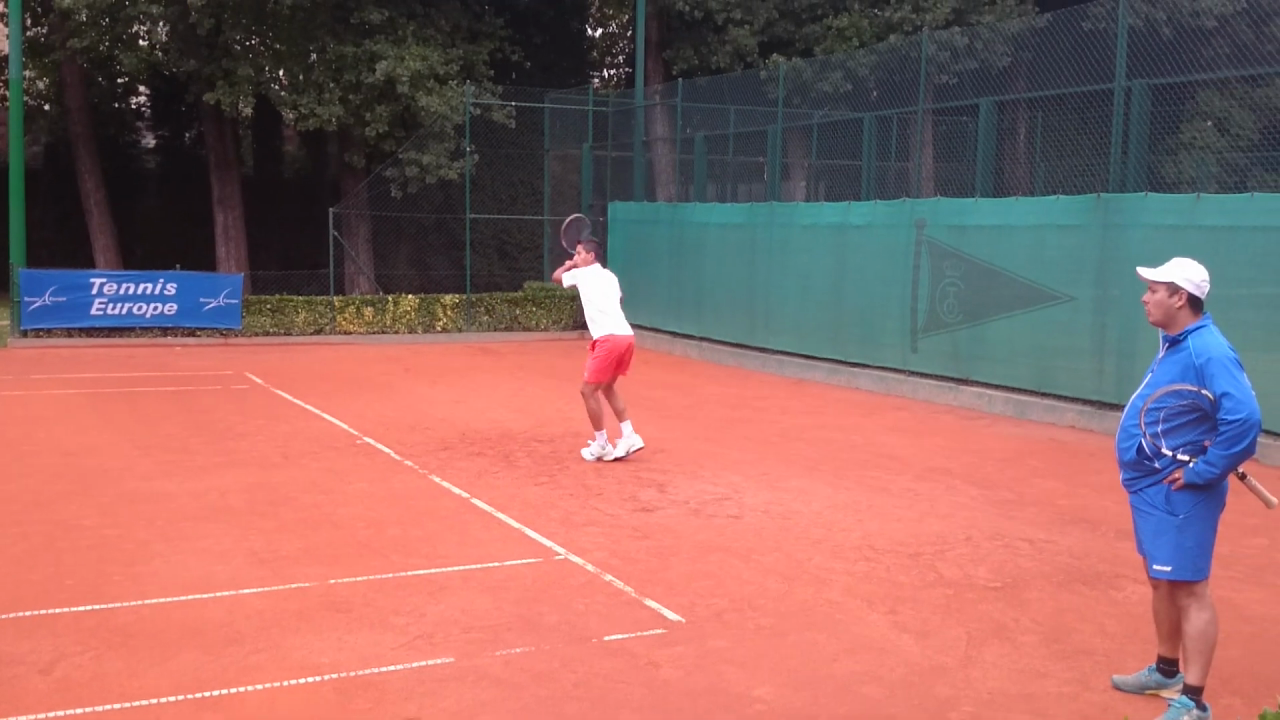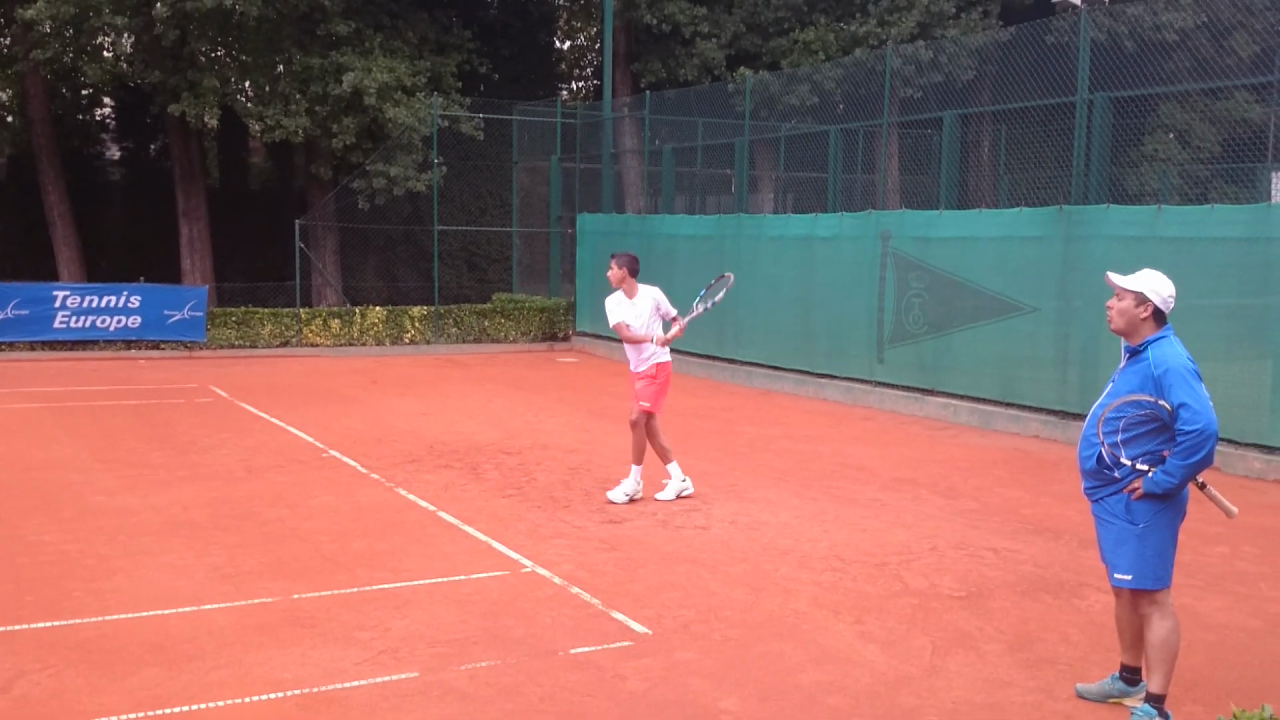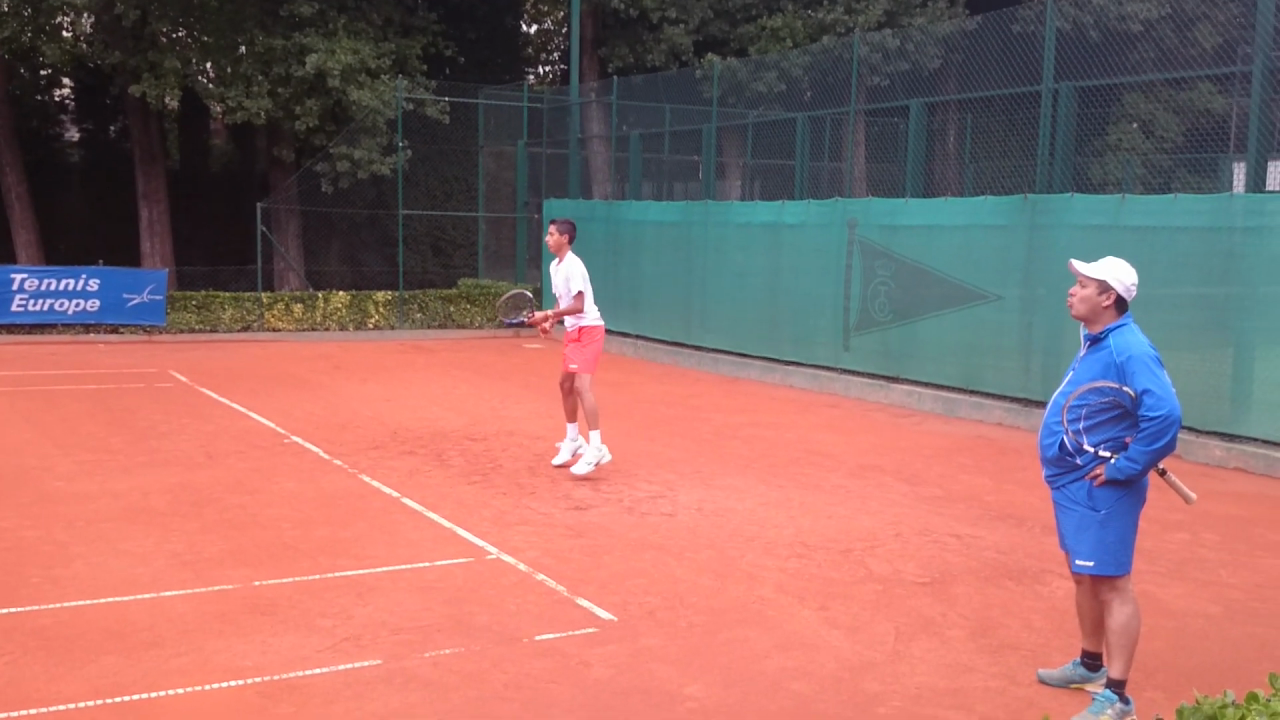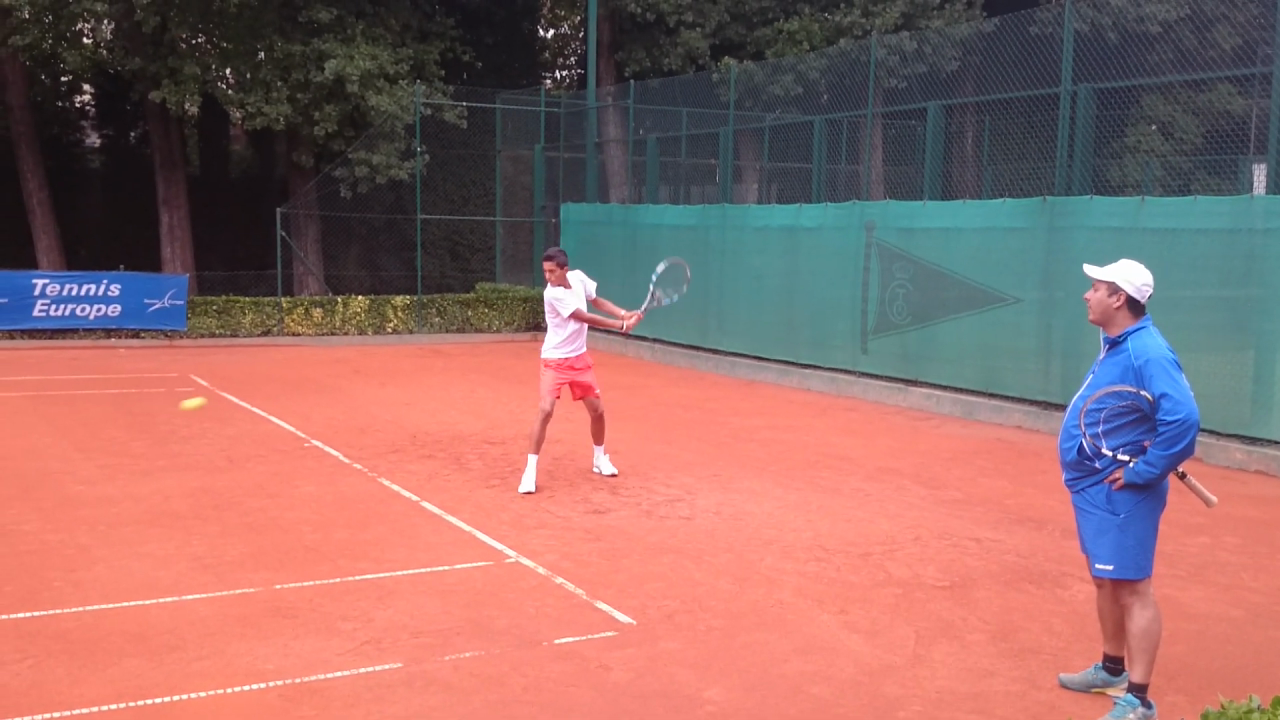
dt=1s
person 1, frame 1
left shoulder: (1208, 351)
right shoulder: (1173, 345)
left elbow: (1244, 418)
left wrist: (1201, 472)
left hip: (1178, 495)
right hip: (1151, 487)
left knee: (1188, 590)
right knee: (1162, 583)
right ankle: (1166, 671)
person 1, frame 2
left shoulder: (1167, 362)
right shoulder: (1136, 356)
left elbow: (1201, 429)
left wrist: (1161, 482)
left hip: (1139, 504)
right hip: (1114, 497)
left knee: (1151, 599)
right knee: (1125, 593)
right ankle: (1129, 680)
person 1, frame 3
left shoulder: (1129, 348)
right shoulder: (1094, 343)
left elbow: (1165, 414)
left wrist: (1123, 468)
left hip: (1099, 490)
right hip: (1073, 483)
left knee: (1111, 585)
right knee: (1084, 578)
right ankle: (1090, 665)
person 1, frame 4
left shoulder: (1147, 352)
right shoulder: (1114, 346)
left elbow: (1182, 419)
left wrist: (1142, 472)
left hip: (1119, 494)
right hip: (1094, 488)
left knee: (1131, 589)
right knee: (1105, 582)
right ankle: (1112, 670)
person 2, frame 1
left shoulder: (581, 274)
right shoulder: (610, 276)
left elbow: (556, 276)
left wrist: (569, 265)
left hip: (608, 339)
right hip: (626, 336)
left knee: (588, 391)
right knee: (607, 387)
left ankle: (601, 445)
right ankle: (629, 437)
person 2, frame 2
left shoulder: (654, 295)
right shoulder: (612, 302)
left elbow: (678, 321)
right elbow: (625, 335)
left wrist: (675, 332)
right wrist: (652, 337)
left hip: (658, 366)
right hip: (638, 369)
left knee: (637, 421)
right knee: (648, 425)
left ankle: (634, 481)
right ankle: (679, 480)
person 2, frame 3
left shoulder: (572, 265)
right shoulder: (555, 266)
left elbow: (578, 306)
left wrist: (547, 315)
right wrist: (550, 321)
left hip: (588, 330)
right hip: (576, 331)
left knee: (582, 387)
right knee: (566, 384)
left ankle: (596, 448)
right ankle: (573, 442)
person 2, frame 4
left shoulder: (579, 277)
right shoulder: (552, 294)
left elbow: (597, 301)
right elbow: (586, 318)
left wrist: (624, 314)
right wrist: (621, 325)
left hip: (580, 358)
right hip: (554, 360)
left knee: (597, 410)
right knee: (545, 411)
left ankle: (599, 459)
right ankle: (530, 470)
